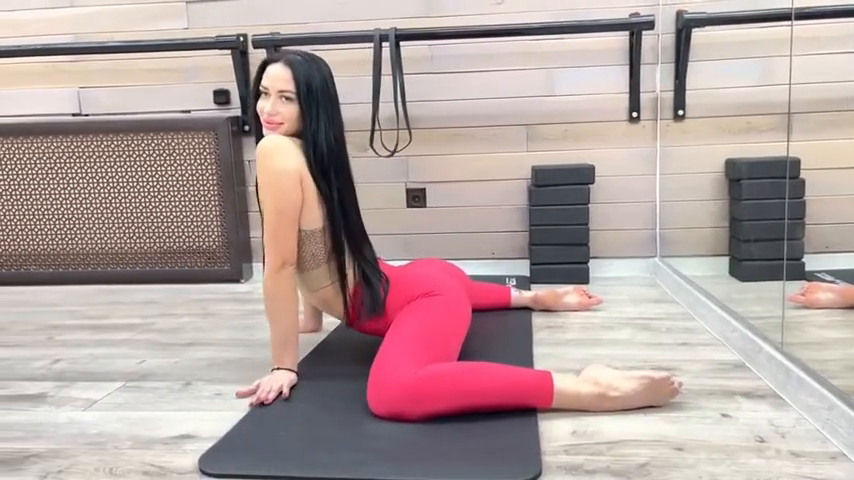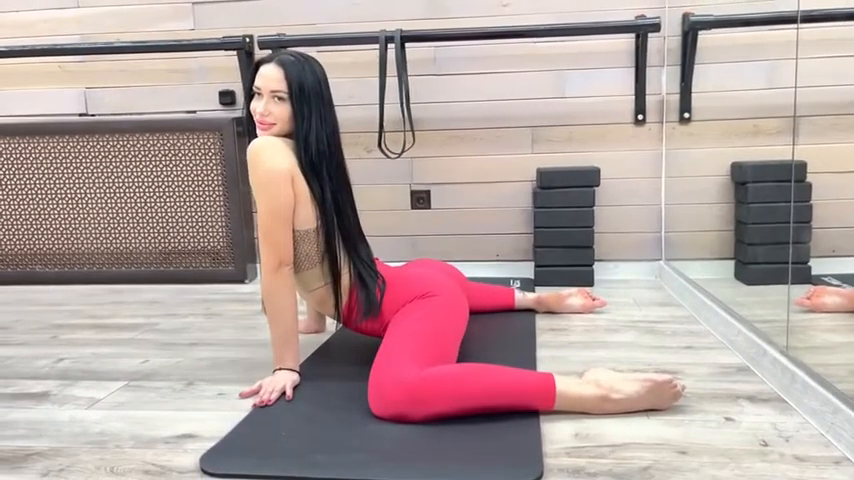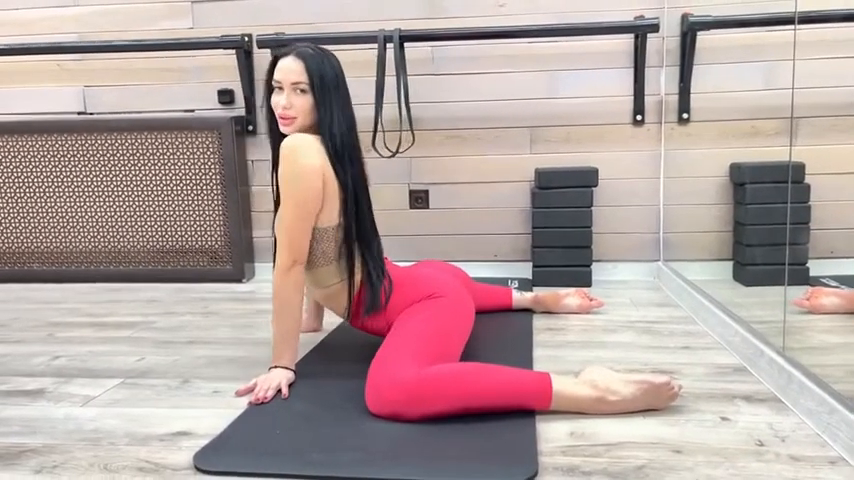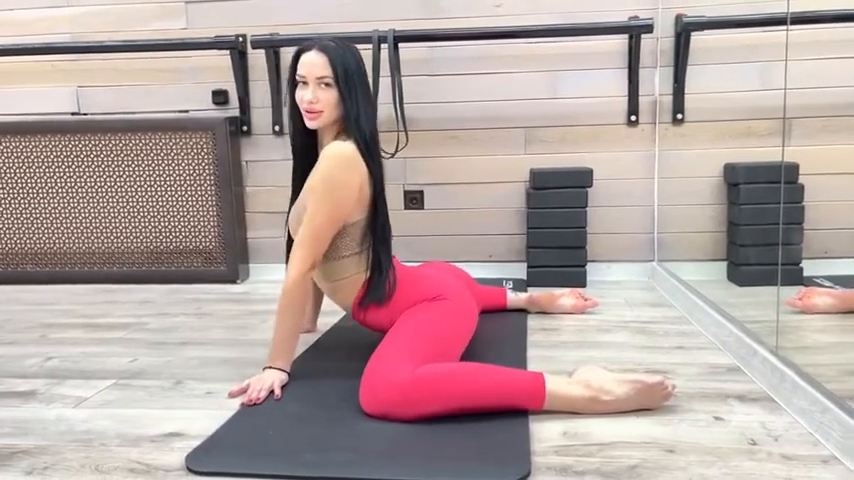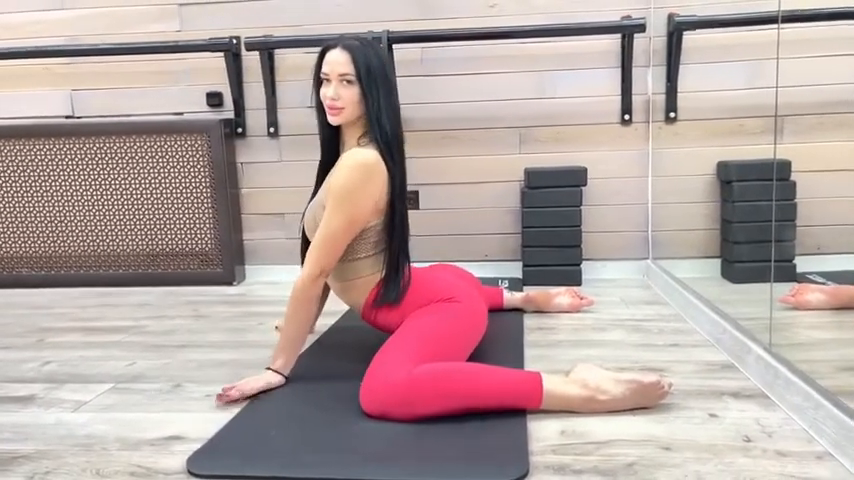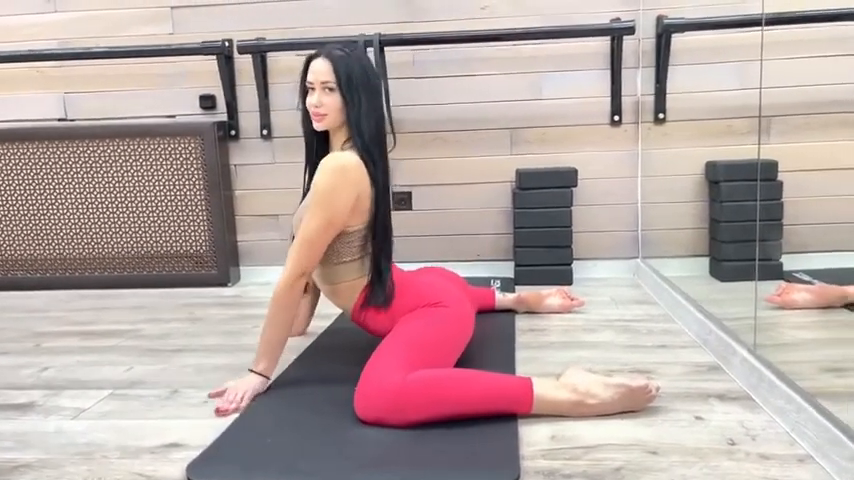
dt=0.5s
person 1, frame 1
left shoulder: (276, 153)
right shoulder: (310, 152)
left elbow: (281, 265)
right elbow: (317, 256)
left wrist: (284, 365)
right wrist: (312, 315)
left hip: (422, 296)
right hip: (418, 282)
left knee: (394, 393)
left ankle: (591, 388)
right ankle: (535, 297)
person 1, frame 2
left shoulder: (267, 153)
right shoulder: (308, 153)
left elbow: (277, 266)
left wrist: (286, 365)
right wrist: (316, 317)
left hip: (418, 297)
right hip: (412, 282)
left knee: (393, 393)
left ankle: (594, 391)
right ankle: (538, 299)
person 1, frame 3
left shoulder: (299, 150)
right shoulder: (325, 149)
left elbow: (290, 264)
right elbow: (319, 258)
left wrist: (283, 363)
right wrist: (313, 316)
left hip: (427, 298)
right hip: (417, 284)
left knee: (391, 392)
left ankle: (590, 391)
right ankle: (535, 298)
person 1, frame 4
left shoulder: (340, 158)
right shoulder: (326, 151)
left elbow: (301, 268)
right elbow: (319, 258)
left wrist: (278, 365)
right wrist: (307, 318)
left hip: (429, 301)
right hip: (422, 284)
left knee: (385, 391)
left ankle: (582, 390)
right ankle: (529, 299)
person 1, frame 5
left shoulder: (360, 165)
right shoulder: (349, 153)
left elbow: (314, 272)
right elbow: (326, 265)
left wrist: (278, 367)
right wrist: (301, 323)
left hip: (441, 303)
right hip: (430, 288)
left knee: (385, 393)
left ankle: (581, 389)
right ankle: (527, 299)
person 1, frame 6
left shoulder: (341, 167)
right shoulder: (345, 157)
left elbow: (294, 275)
right elbow: (316, 264)
left wrist: (259, 370)
right wrist: (297, 321)
left hip: (428, 306)
right hip: (420, 290)
left knee: (379, 398)
left ankle: (571, 392)
right ankle: (517, 300)
